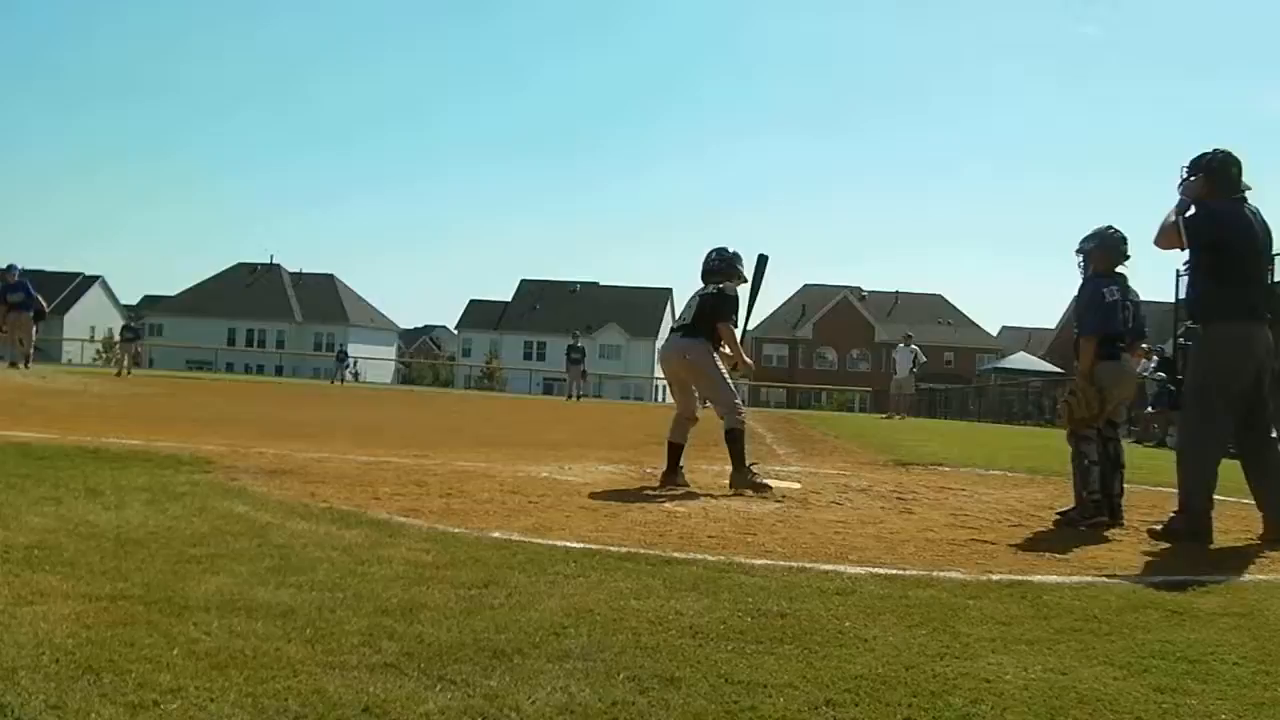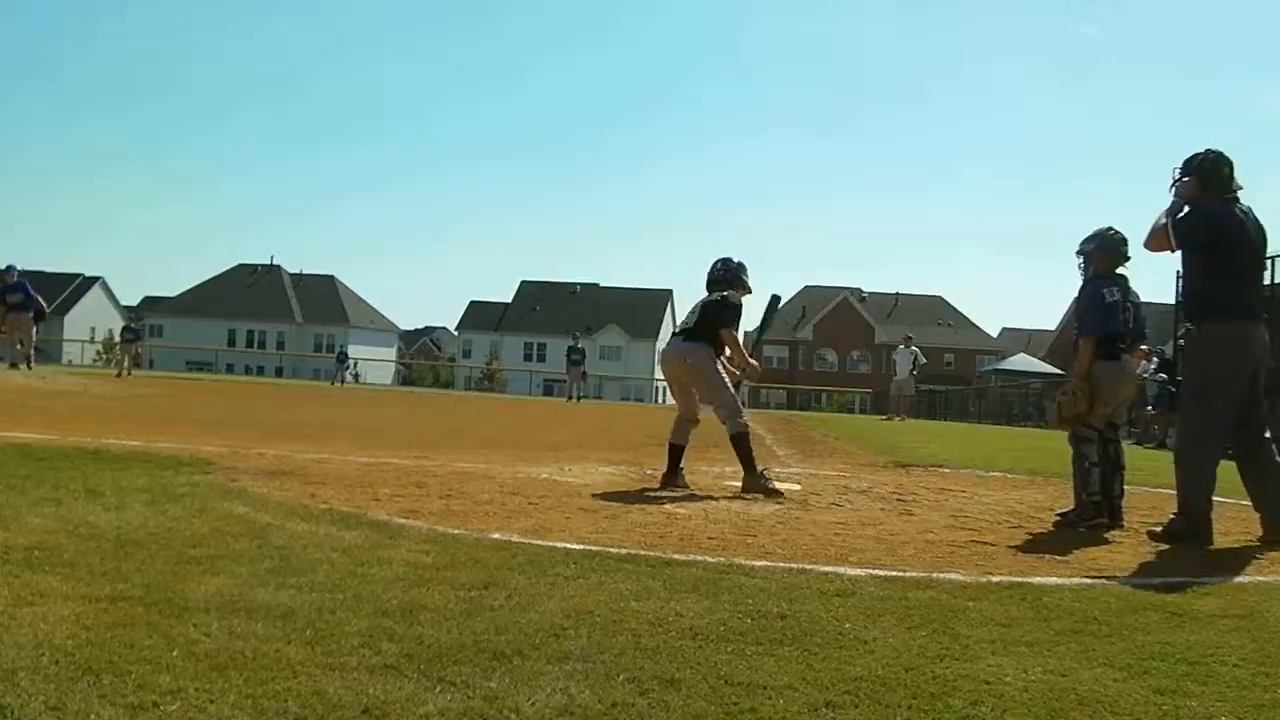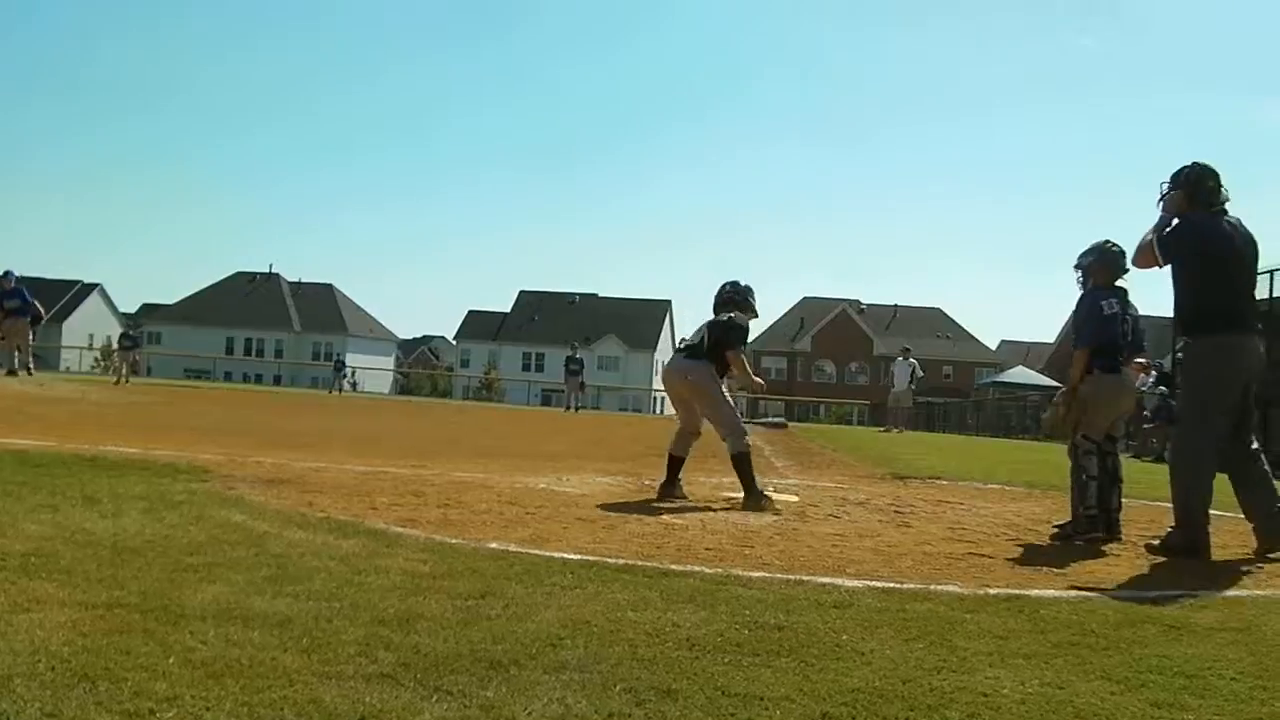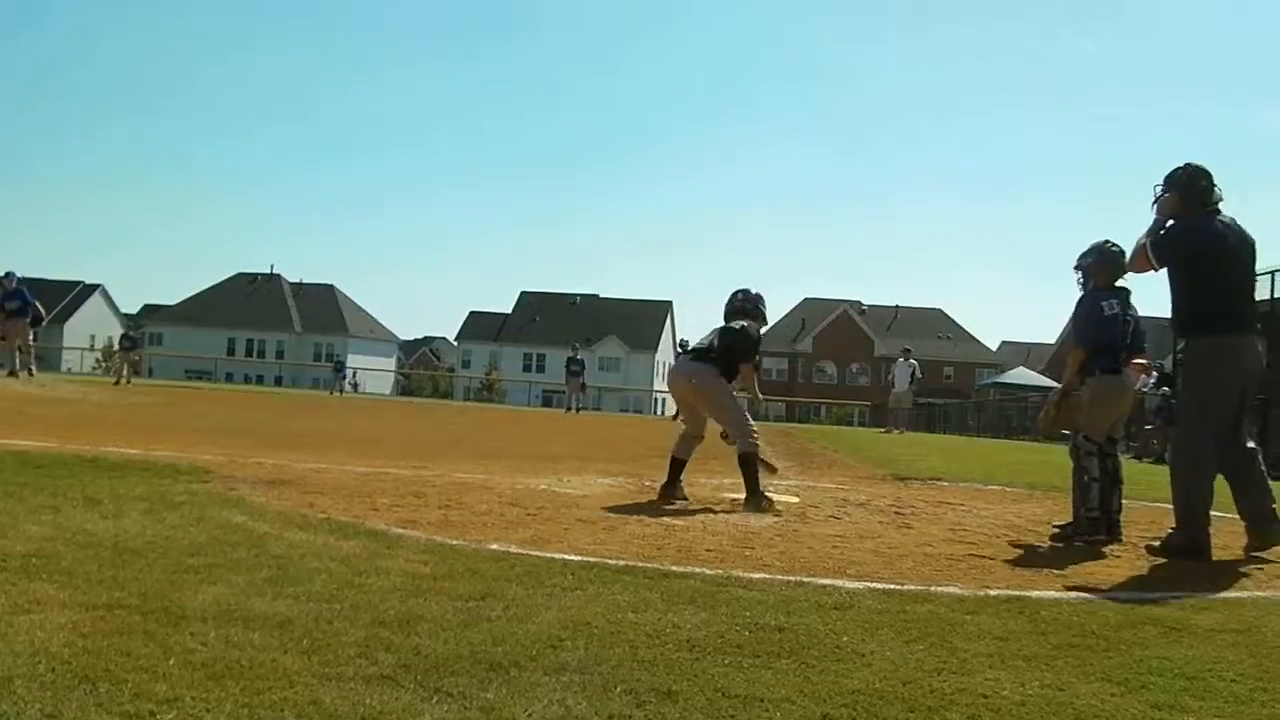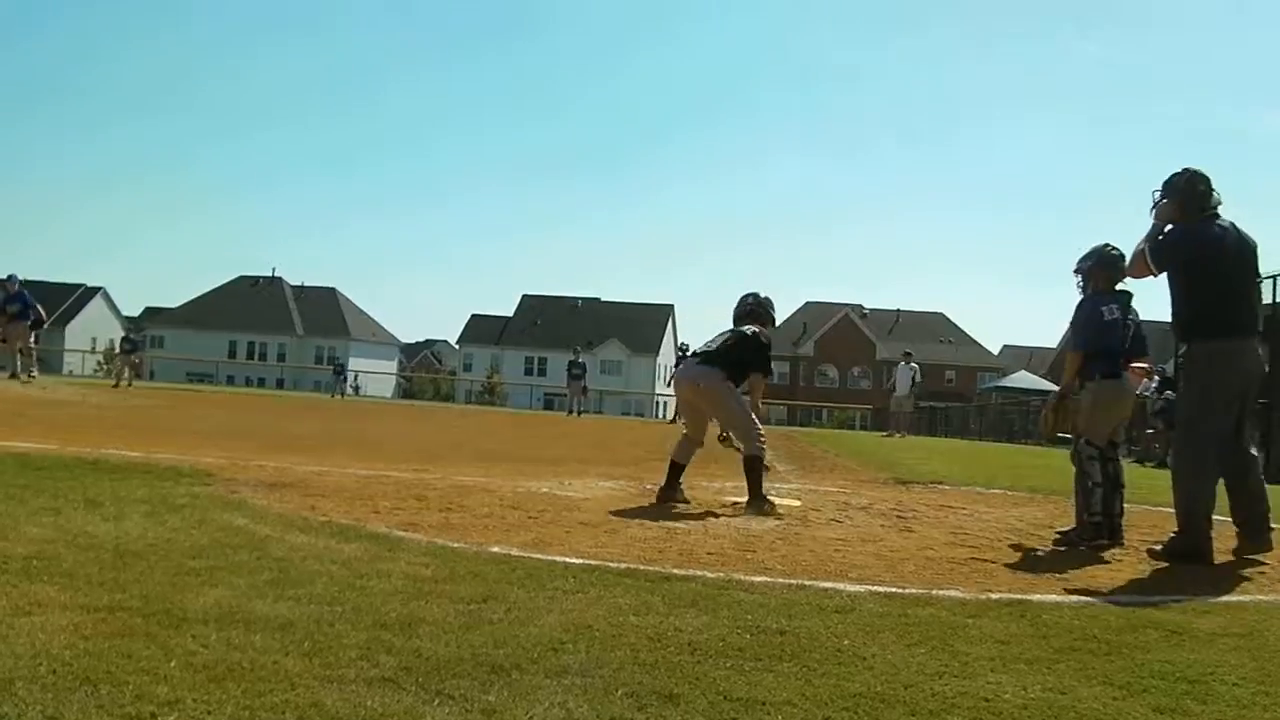
dt=0.1s
person 1, frame 1
left shoulder: (1214, 213)
left elbow: (1165, 239)
left wrist: (1184, 202)
left hip: (1222, 334)
left knee: (1200, 430)
left ankle: (1193, 521)
person 1, frame 2
left shoulder: (1207, 213)
left elbow: (1154, 242)
left wrist: (1176, 203)
left hip: (1216, 334)
left knee: (1198, 431)
left ankle: (1192, 522)
person 1, frame 3
left shoulder: (1193, 228)
right shoulder: (1242, 232)
left elbow: (1142, 257)
right elbow: (1240, 287)
left wrist: (1165, 217)
left hip: (1211, 347)
right hip: (1248, 345)
left knee: (1194, 444)
right knee: (1241, 442)
left ankle: (1190, 535)
person 1, frame 4
left shoulder: (1188, 230)
right shoulder: (1239, 232)
left elbow: (1136, 262)
right elbow: (1241, 287)
left wrist: (1160, 220)
left hip: (1210, 348)
right hip: (1246, 345)
left knee: (1193, 445)
right knee: (1236, 441)
left ankle: (1191, 537)
person 1, frame 5
left shoulder: (1186, 236)
right shoulder: (1241, 236)
left elbow: (1135, 267)
right elbow: (1252, 293)
left wrist: (1158, 225)
left hip: (1210, 352)
right hip: (1248, 350)
left knee: (1195, 448)
right knee: (1238, 446)
left ankle: (1193, 540)
right ankle: (1254, 530)
person 2, frame 1
left shoulder: (1094, 286)
right shoulder: (1129, 292)
left elbow: (1089, 336)
right elbow: (1137, 339)
left wrist: (1082, 377)
left hip: (1103, 367)
right hip: (1127, 369)
left knee: (1083, 435)
right knee: (1110, 437)
left ankle: (1090, 507)
right ankle: (1112, 508)
person 2, frame 2
left shoulder: (1094, 287)
right shoulder: (1130, 293)
left elbow: (1088, 337)
right elbow: (1137, 340)
left wrist: (1079, 376)
left hip: (1102, 368)
right hip: (1126, 370)
left knee: (1084, 436)
right knee: (1111, 438)
left ankle: (1090, 508)
right ankle: (1112, 509)
person 2, frame 3
left shoulder: (1092, 300)
right shoulder: (1127, 305)
left elbow: (1083, 347)
right elbow: (1134, 350)
left wrist: (1071, 387)
left hip: (1101, 380)
right hip: (1125, 382)
left knee: (1084, 448)
right knee: (1108, 451)
left ankle: (1087, 522)
right ankle: (1110, 522)
person 2, frame 4
left shoulder: (1092, 300)
right shoulder: (1127, 306)
left elbow: (1080, 348)
right elbow: (1135, 351)
left wrist: (1064, 386)
left hip: (1100, 382)
right hip: (1124, 383)
left knee: (1085, 450)
right knee: (1108, 452)
left ankle: (1088, 524)
right ankle: (1110, 523)
person 2, frame 5
left shoulder: (1092, 304)
right shoulder: (1128, 309)
left elbow: (1077, 351)
right elbow: (1138, 354)
left wrist: (1064, 387)
left hip: (1100, 386)
right hip: (1124, 387)
left knee: (1087, 455)
right knee: (1109, 456)
left ankle: (1090, 530)
right ankle: (1112, 528)
person 3, frame 1
left shoulder: (701, 294)
right shoulder: (727, 291)
right elbow: (724, 327)
left wrist: (727, 356)
right wrist: (741, 357)
left hip: (669, 349)
right hip: (692, 351)
left knee: (686, 411)
right knee: (732, 409)
left ankle: (671, 473)
right ankle: (741, 472)
person 3, frame 2
left shoulder: (706, 302)
right shoulder: (731, 299)
right elbow: (727, 333)
left wrist: (734, 365)
right wrist: (745, 360)
left hip: (670, 353)
right hip: (693, 354)
left knee: (687, 413)
right knee: (733, 413)
left ankle: (672, 474)
right ankle: (752, 477)
person 3, frame 3
left shoulder: (713, 323)
right shoulder: (738, 322)
right elbow: (733, 353)
right wrist: (752, 379)
left hip: (672, 369)
right hip: (696, 371)
left knee: (689, 427)
right knee: (736, 431)
left ankle: (670, 484)
right ankle: (752, 494)
person 3, frame 4
left shoulder: (724, 330)
right shoulder: (750, 330)
right elbow: (745, 366)
left wrist: (725, 418)
right wrist: (755, 394)
left hip: (677, 372)
right hip: (701, 375)
left knee: (693, 430)
right knee: (746, 432)
left ankle: (671, 486)
right ankle: (754, 496)
person 3, frame 5
left shoulder: (730, 333)
right shoulder: (760, 336)
right elbow: (757, 379)
left wrist: (725, 418)
right wrist: (754, 407)
left hip: (683, 374)
right hip: (708, 379)
left knee: (693, 434)
right knee: (753, 435)
left ankle: (670, 488)
right ankle: (756, 500)
